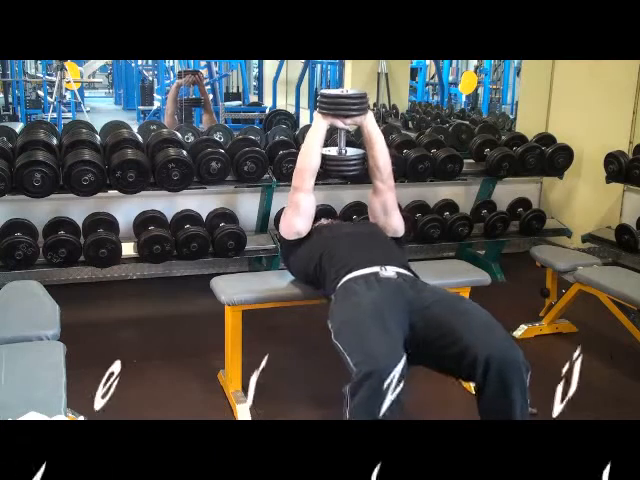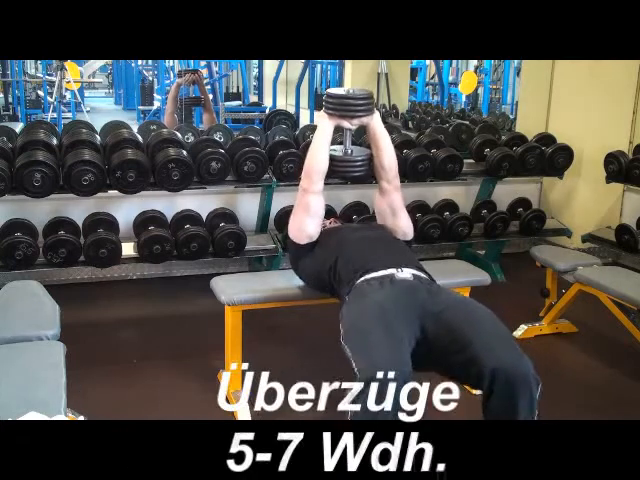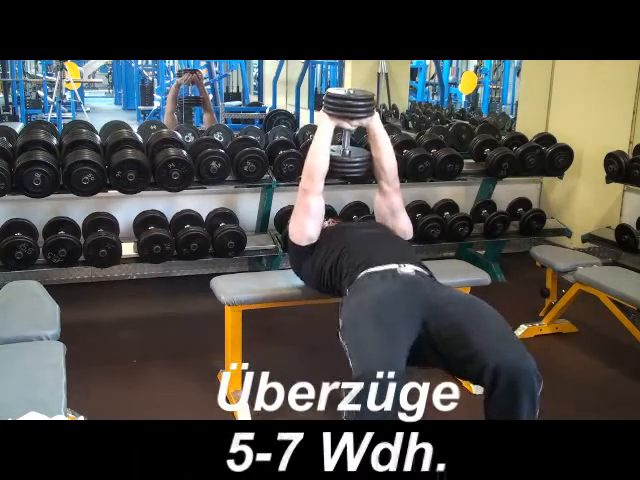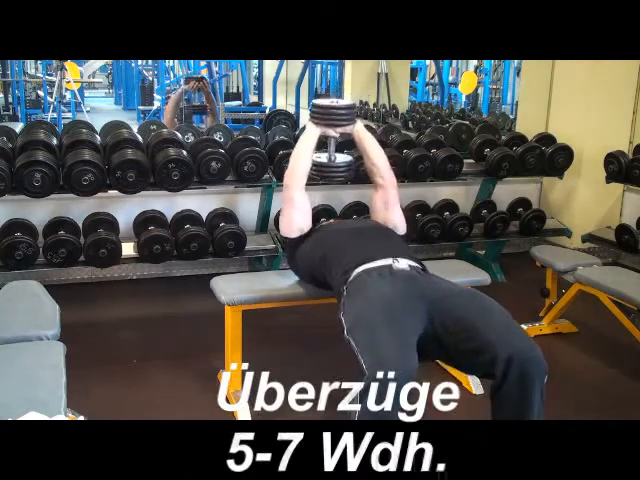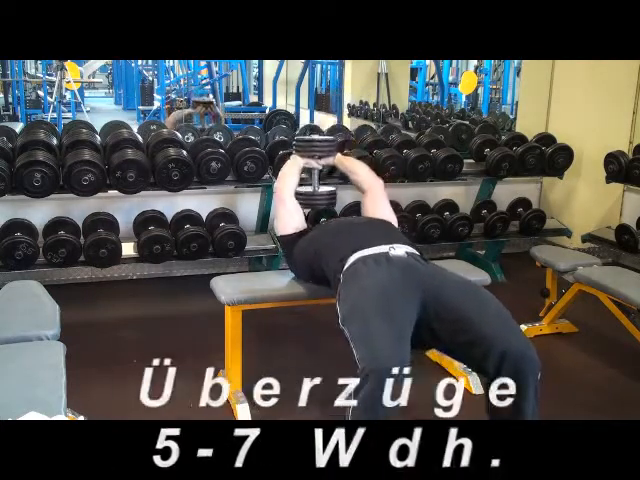
dt=1s
person 1, frame 1
left shoulder: (380, 233)
right shoulder: (301, 243)
left elbow: (383, 184)
right elbow: (302, 188)
left wrist: (367, 122)
right wrist: (320, 124)
left hip: (415, 289)
right hip: (359, 290)
left knee: (504, 360)
right knee: (381, 371)
person 1, frame 2
left shoulder: (386, 234)
right shoulder: (309, 247)
left elbow: (389, 184)
right elbow: (311, 190)
left wrist: (373, 122)
right wrist: (326, 125)
left hip: (429, 291)
left knee: (514, 371)
right knee: (383, 378)
person 1, frame 3
left shoulder: (385, 232)
right shoulder: (309, 247)
left elbow: (389, 186)
right elbow: (311, 190)
left wrist: (373, 122)
right wrist: (327, 125)
left hip: (429, 288)
left knee: (516, 368)
right knee: (379, 376)
person 1, frame 4
left shoulder: (381, 228)
right shoulder: (307, 246)
left elbow: (385, 182)
right elbow: (293, 187)
left wrist: (356, 129)
right wrist: (313, 130)
left hip: (426, 282)
right hip: (370, 285)
left knee: (524, 360)
right knee: (390, 374)
person 1, frame 5
left shoulder: (374, 222)
right shoulder: (304, 245)
left elbow: (373, 185)
right elbow: (283, 193)
left wrist: (336, 158)
right wrist: (299, 160)
left hip: (422, 270)
left knee: (517, 356)
right knee: (384, 368)
